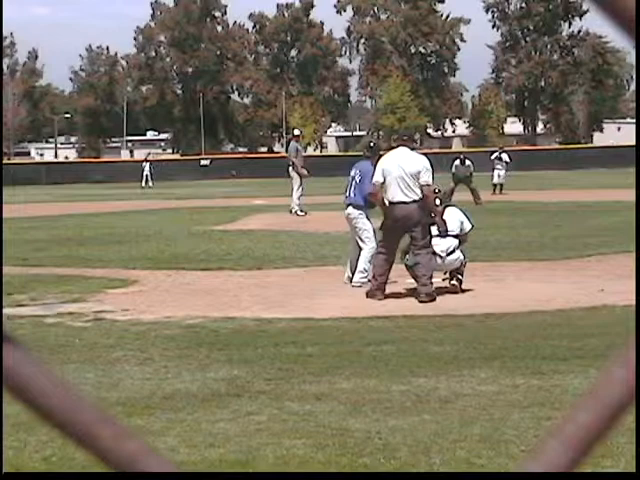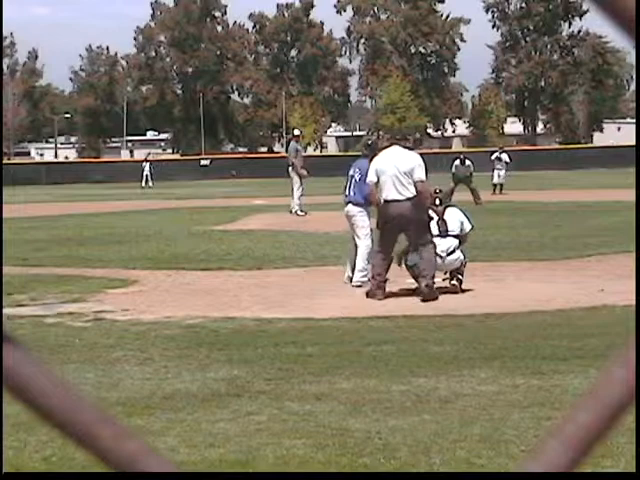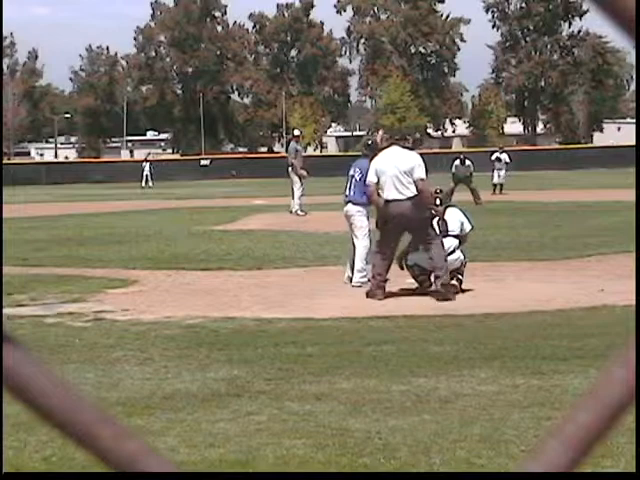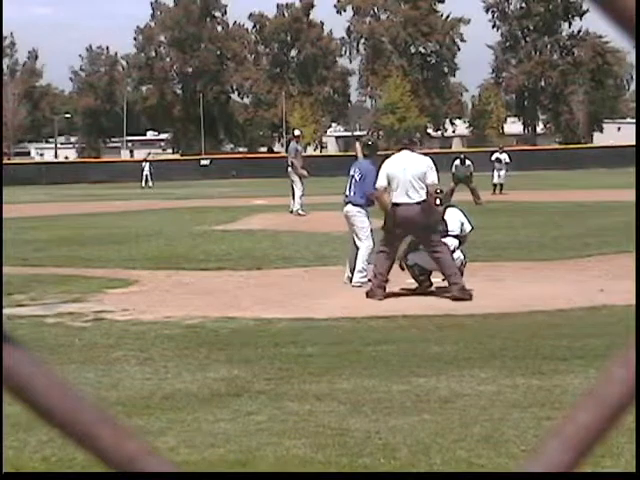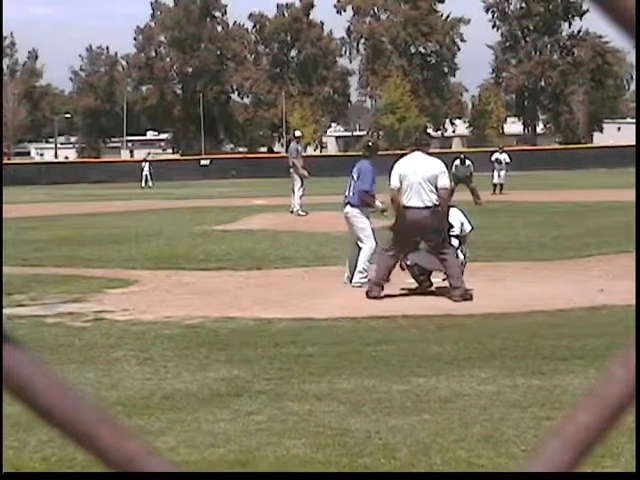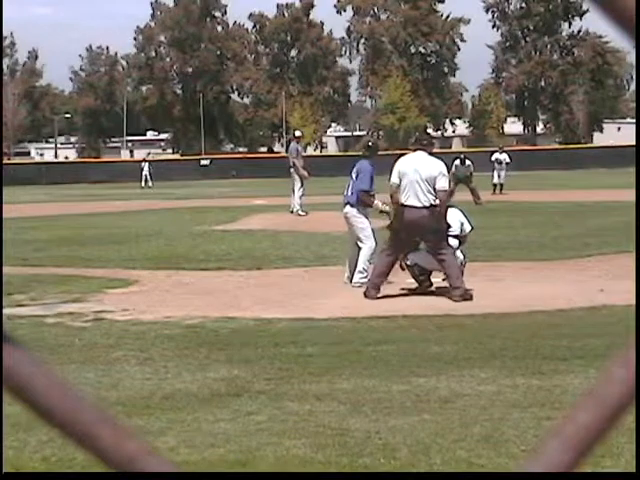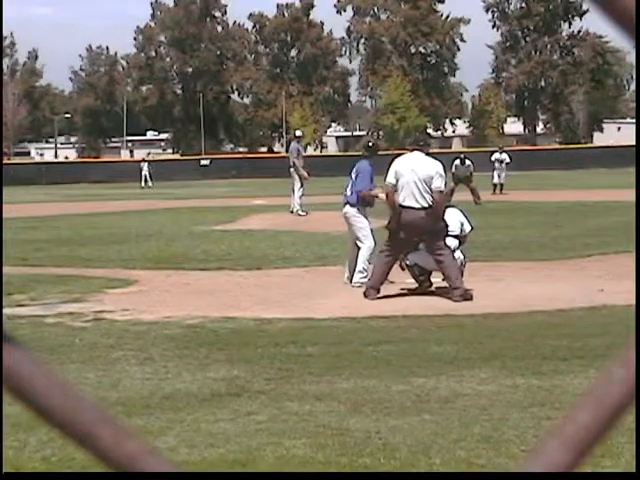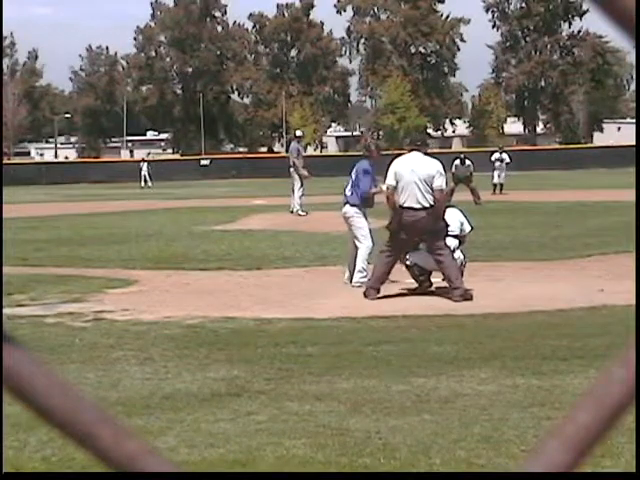
dt=0.2s
person 1, frame 1
left shoulder: (385, 159)
right shoulder: (421, 159)
left elbow: (376, 191)
right elbow: (427, 192)
left wrist: (385, 210)
right wrist: (436, 213)
left hip: (394, 210)
right hip: (416, 209)
left knee: (385, 250)
right knee: (422, 250)
left ankle: (377, 289)
right ankle: (425, 290)
person 1, frame 2
left shoulder: (378, 159)
right shoulder: (413, 157)
left elbow: (371, 190)
right elbow: (421, 188)
left wrist: (381, 209)
right wrist: (427, 208)
left hip: (389, 208)
right hip: (411, 207)
left knee: (383, 248)
right knee: (425, 245)
left ankle: (377, 288)
right ankle: (426, 284)
person 1, frame 3
left shoulder: (377, 160)
right shoulder: (412, 157)
left elbow: (371, 191)
right elbow: (422, 187)
left wrist: (382, 210)
right wrist: (428, 207)
left hip: (390, 209)
right hip: (413, 206)
left knee: (384, 249)
right knee: (432, 242)
left ankle: (377, 288)
right ankle: (442, 282)
person 1, frame 4
left shoulder: (388, 163)
right shoulder: (424, 160)
left elbow: (379, 194)
right elbow: (433, 191)
left wrist: (390, 213)
right wrist: (434, 212)
left hip: (399, 212)
right hip: (422, 211)
left knee: (386, 250)
right knee: (438, 248)
left ankle: (377, 288)
right ankle: (457, 287)
person 1, frame 5
left shoulder: (400, 163)
right shoulder: (437, 164)
left elbow: (394, 195)
right elbow: (444, 196)
left wrist: (400, 215)
right wrist: (443, 217)
left hip: (408, 214)
right hip: (430, 214)
left knee: (392, 251)
right knee: (446, 251)
left ankle: (375, 287)
right ankle: (458, 290)
person 1, frame 6
left shoulder: (402, 161)
right shoulder: (438, 165)
left elbow: (393, 192)
right elbow: (442, 197)
left wrist: (398, 213)
right wrist: (441, 219)
left hip: (406, 214)
right hip: (428, 215)
left knee: (390, 251)
right knee: (444, 252)
left ankle: (372, 288)
right ankle: (458, 290)
person 1, frame 7
left shoulder: (398, 161)
right shoulder: (435, 165)
left elbow: (389, 191)
right elbow: (438, 198)
left wrist: (395, 213)
right wrist: (438, 218)
left hip: (403, 214)
right hip: (426, 215)
left knee: (389, 252)
right knee: (442, 252)
left ankle: (372, 289)
right ankle: (458, 290)
person 1, frame 8
left shoulder: (397, 162)
right shoulder: (434, 164)
left elbow: (389, 193)
right elbow: (439, 197)
left wrist: (396, 214)
right wrist: (438, 218)
left hip: (404, 215)
right hip: (427, 215)
left knee: (389, 252)
right knee: (442, 252)
left ankle: (372, 289)
right ankle: (458, 290)
person 2, frame 1
left shoulder: (357, 166)
right shoulder: (369, 169)
right elbow: (369, 194)
left hip: (350, 209)
right hip: (359, 211)
left knee: (357, 244)
right knee: (370, 244)
left ankle: (350, 276)
right ankle: (360, 279)
person 2, frame 2
left shoulder: (355, 165)
right shoulder: (369, 167)
right elbow: (370, 194)
left hip: (350, 207)
right hip: (359, 209)
left knee: (357, 242)
right knee: (365, 243)
left ankle: (350, 275)
right ankle: (359, 278)
person 2, frame 3
left shoulder: (355, 164)
right shoulder: (369, 167)
left hip: (349, 207)
right hip: (358, 209)
left knee: (357, 242)
right knee: (363, 244)
left ankle: (350, 275)
right ankle: (359, 279)
person 2, frame 4
left shoulder: (356, 164)
right shoulder: (370, 168)
right elbow: (370, 195)
left hip: (349, 207)
right hip: (358, 210)
left knee: (357, 243)
right knee: (366, 243)
left ankle: (350, 275)
right ankle: (359, 279)
person 2, frame 5
left shoulder: (359, 165)
right shoulder: (368, 167)
right elbow: (363, 193)
left wrist: (375, 202)
right wrist: (377, 204)
left hip: (350, 208)
right hip: (357, 210)
left knee: (356, 244)
right knee: (369, 243)
left ankle: (350, 276)
right ankle: (359, 279)
person 2, frame 6
left shoulder: (359, 164)
right shoulder: (367, 167)
right elbow: (362, 193)
left wrist: (375, 201)
right wrist: (376, 204)
left hip: (350, 208)
right hip: (356, 210)
left knee: (356, 244)
right knee: (369, 243)
left ankle: (350, 276)
right ankle: (359, 279)
person 2, frame 7
left shoulder: (360, 165)
right shoulder: (366, 167)
right elbow: (363, 192)
left wrist: (375, 193)
right wrist: (378, 194)
left hip: (350, 208)
right hip: (356, 210)
left knee: (356, 243)
right knee: (368, 243)
left ankle: (350, 276)
right ankle: (359, 279)
person 2, frame 8
left shoulder: (360, 164)
right shoulder: (366, 168)
left elbow: (368, 187)
right elbow: (365, 192)
left wrist: (379, 188)
right wrist: (382, 189)
left hip: (349, 208)
right hip: (356, 210)
left knee: (357, 243)
right knee: (366, 244)
left ankle: (350, 276)
right ankle: (359, 279)
